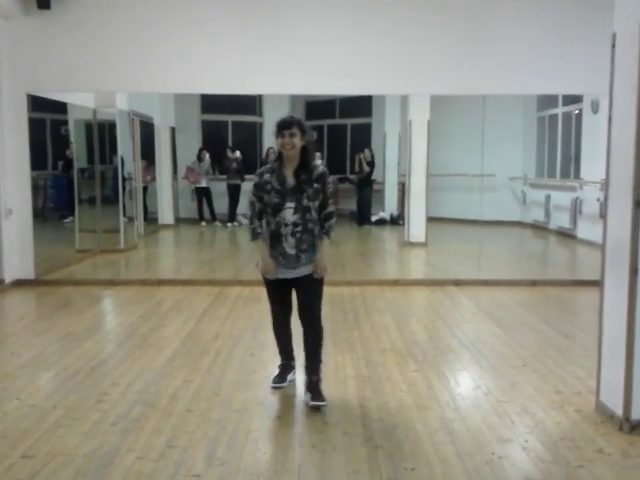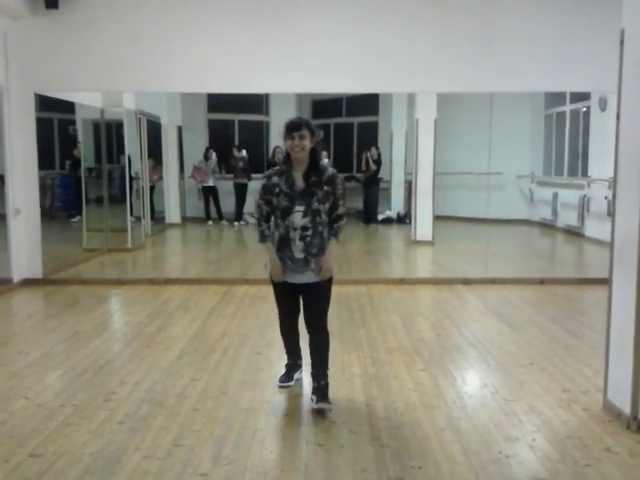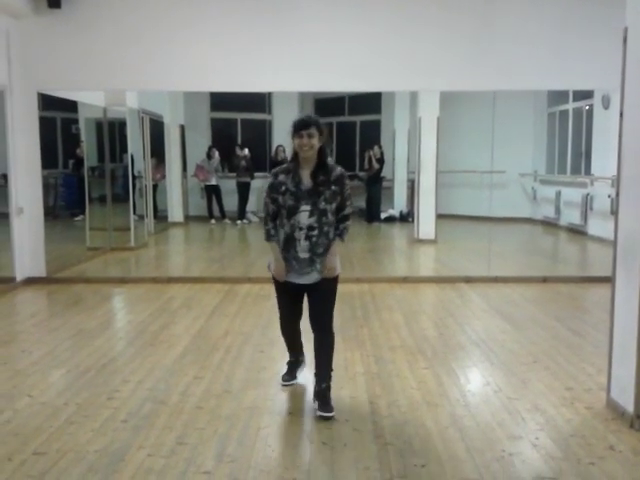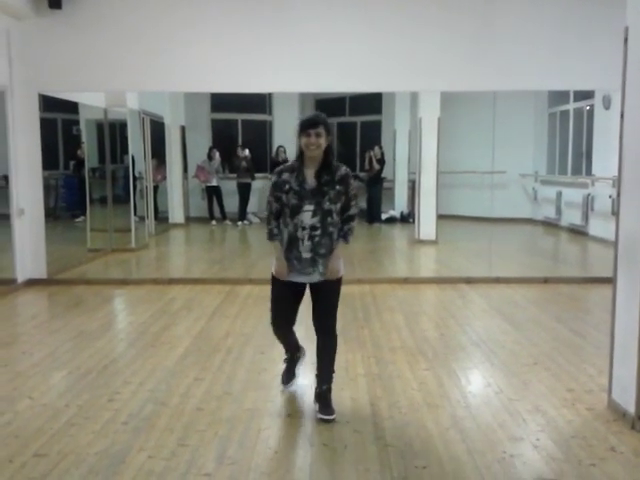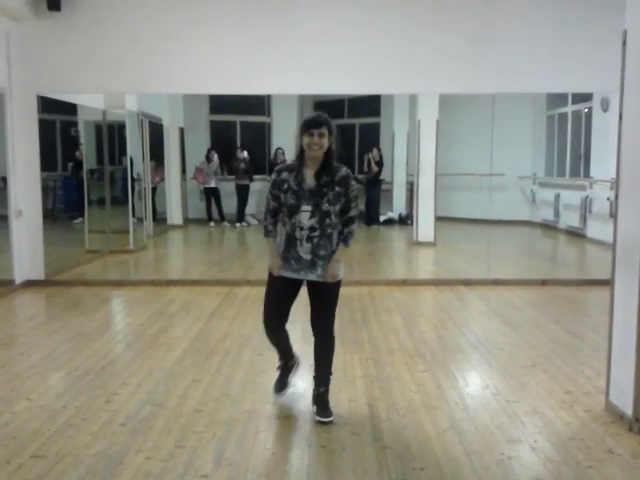
dt=0.1s
person 1, frame 1
left shoulder: (319, 174)
right shoulder: (265, 176)
left elbow: (328, 216)
right elbow: (256, 217)
left wrist: (323, 253)
right wrist: (264, 255)
left hip: (309, 261)
right hip: (275, 261)
left knee: (312, 319)
right knee: (280, 317)
left ankle: (313, 382)
right ankle: (287, 366)
person 1, frame 2
left shoulder: (328, 176)
right shoulder: (272, 178)
left elbow: (338, 218)
right elbow: (263, 219)
left wrist: (329, 255)
right wrist: (272, 258)
left hip: (317, 265)
right hip: (283, 264)
left knee: (317, 325)
right knee: (287, 319)
left ankle: (320, 387)
right ankle: (294, 364)
person 1, frame 3
left shoulder: (336, 176)
right shoulder: (279, 176)
left elbow: (344, 218)
right elbow: (269, 218)
left wrist: (332, 254)
right wrist: (276, 257)
left hip: (322, 265)
right hip: (287, 263)
left knee: (322, 327)
right knee: (289, 321)
left ankle: (323, 391)
right ankle: (297, 358)
person 1, frame 4
left shoulder: (341, 175)
right shoulder: (283, 175)
left elbow: (349, 219)
right elbow: (273, 218)
left wrist: (336, 256)
right wrist: (279, 257)
left hip: (326, 266)
right hip: (289, 264)
left knee: (326, 328)
right knee: (280, 322)
left ankle: (324, 393)
right ankle: (294, 354)
person 1, frame 5
left shoulder: (342, 176)
right shoulder: (283, 174)
left elbow: (350, 220)
right elbow: (270, 215)
left wrist: (337, 259)
right wrist: (273, 254)
left hip: (325, 267)
right hip: (286, 264)
left knee: (323, 330)
right knee: (272, 321)
left ankle: (321, 394)
right ankle: (288, 361)
